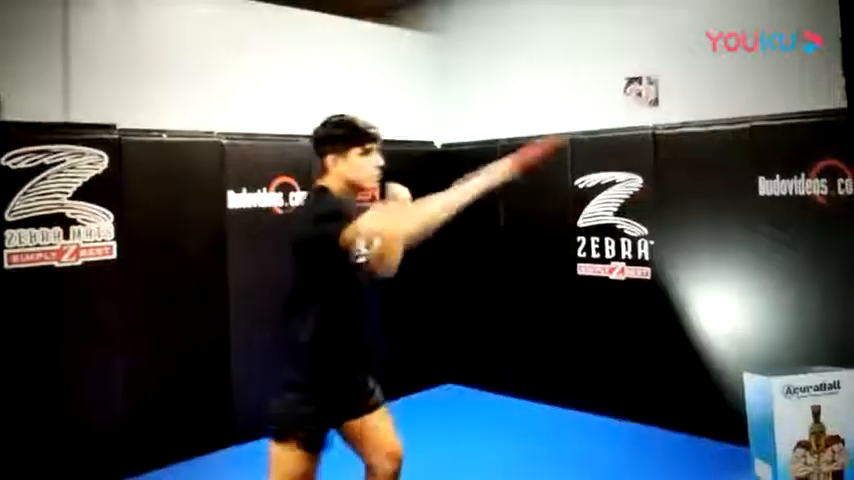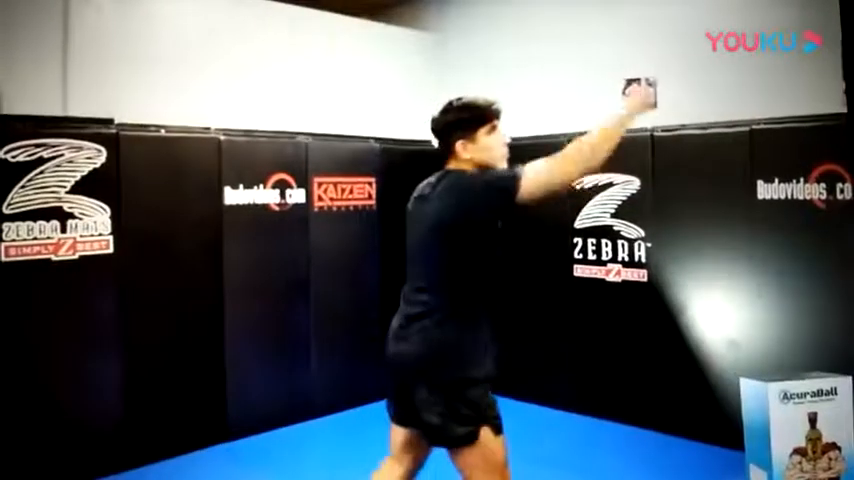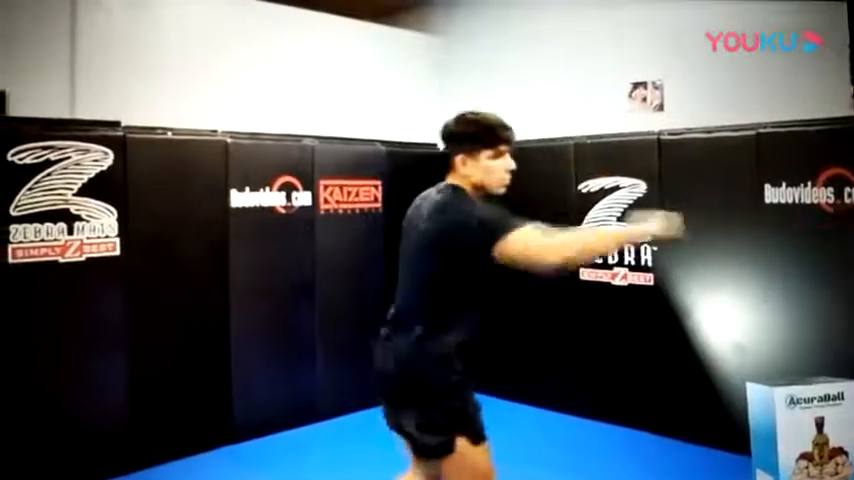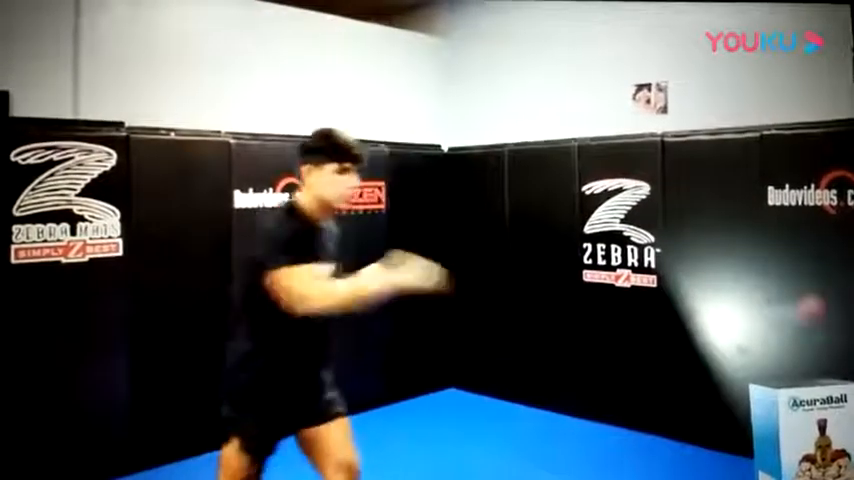
dt=1s
person 1, frame 1
left shoulder: (350, 212)
right shoulder: (321, 213)
left elbow: (383, 268)
right elbow: (405, 224)
left wrist: (395, 210)
right wrist: (484, 180)
left hip: (350, 368)
right hip: (308, 374)
person 1, frame 2
left shoulder: (427, 192)
right shoulder: (478, 190)
right elbow: (566, 167)
right wrist: (629, 110)
left hip: (409, 346)
right hip: (449, 358)
person 1, frame 3
left shoulder: (431, 203)
right shoulder: (465, 215)
right elbow: (553, 251)
left wrist: (490, 246)
right wrist: (642, 228)
left hip: (401, 357)
right hip: (424, 370)
person 1, frame 4
left shoulder: (325, 230)
right shoulder: (279, 229)
right elbow: (306, 298)
left wrist: (365, 281)
right wrist: (393, 279)
left hip: (310, 375)
right hip: (261, 377)
